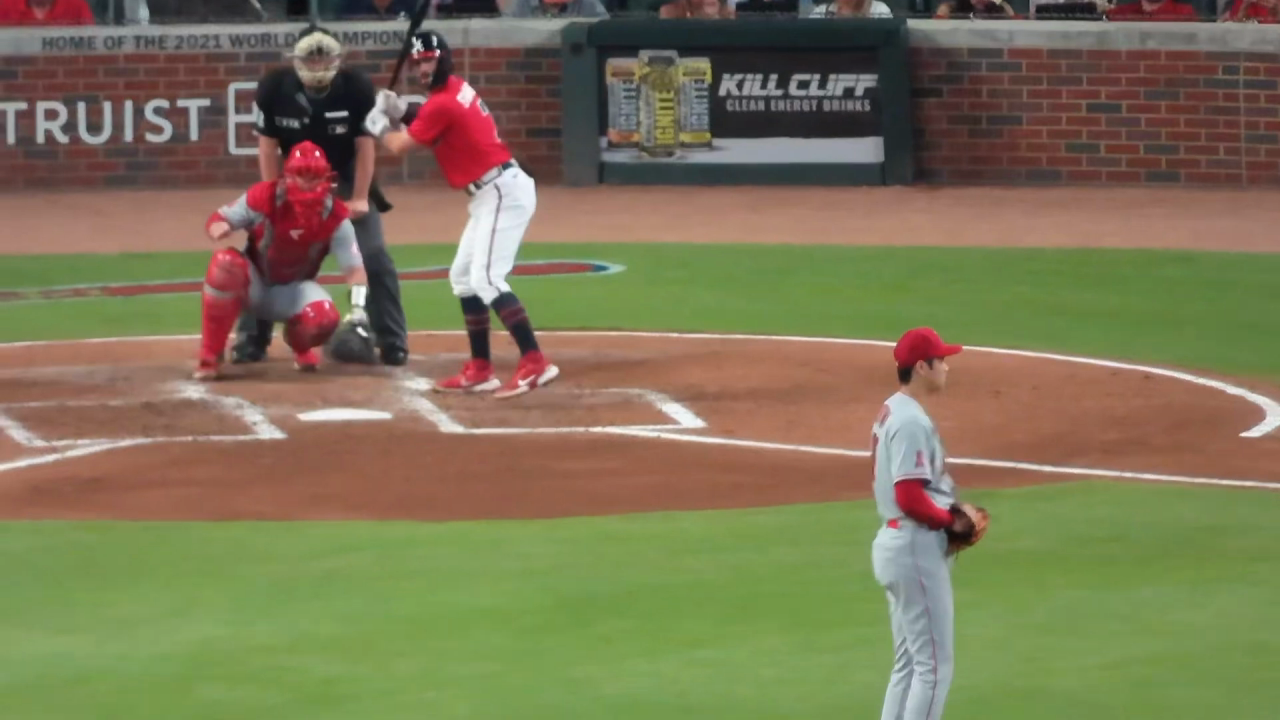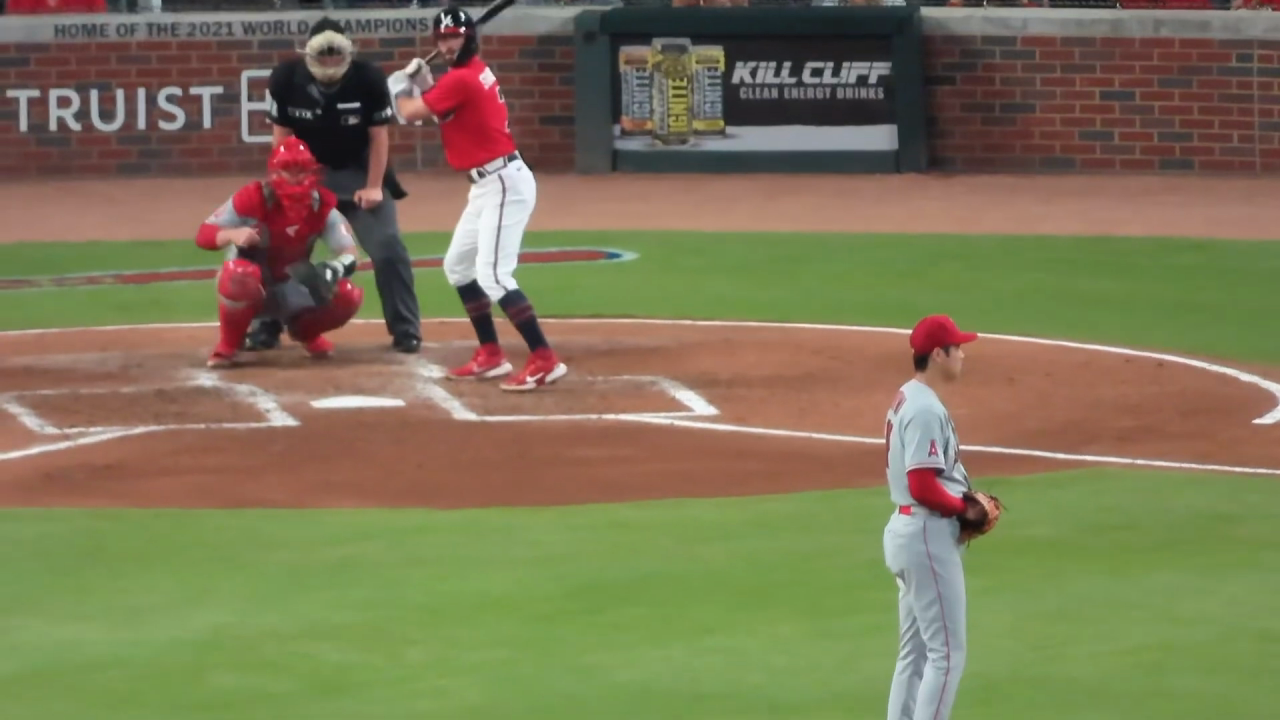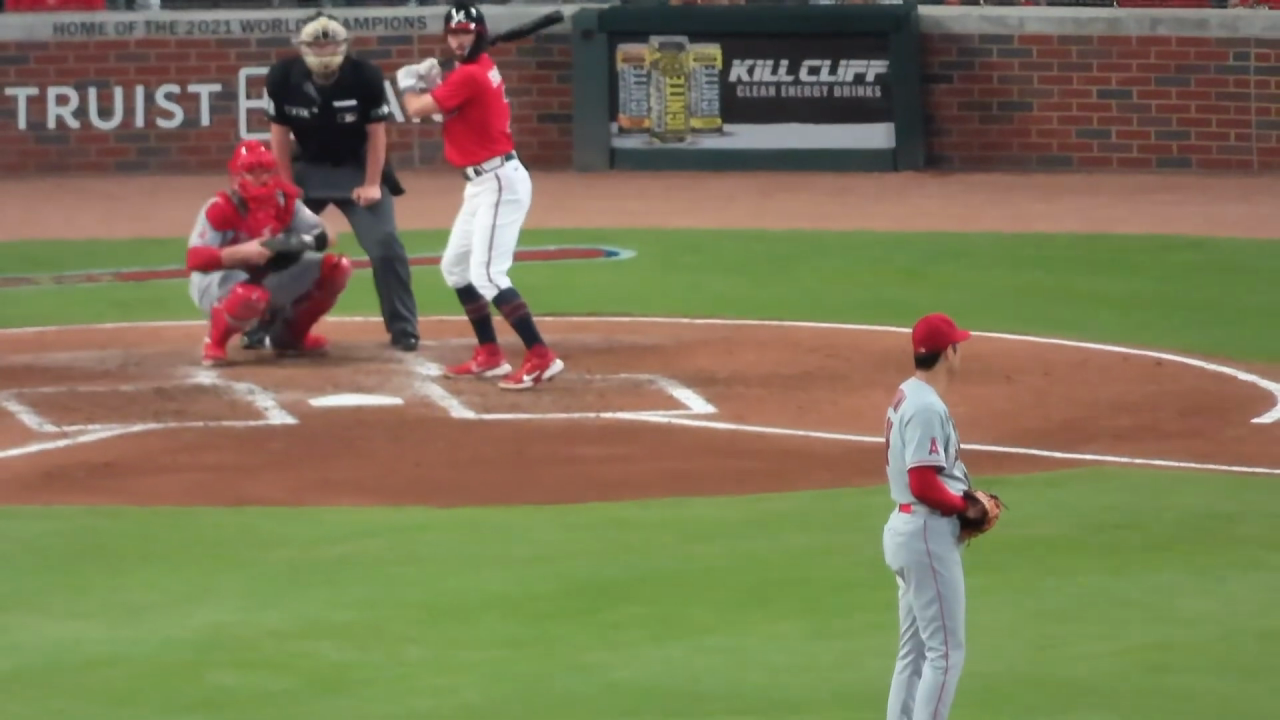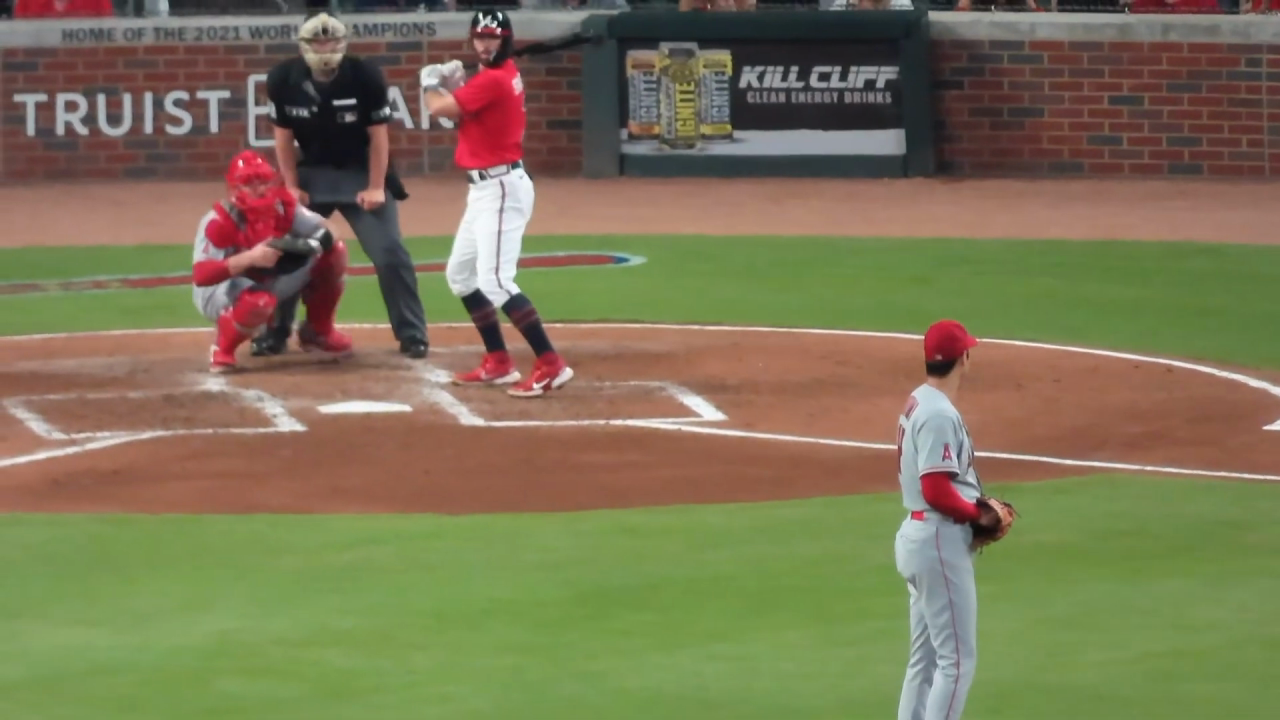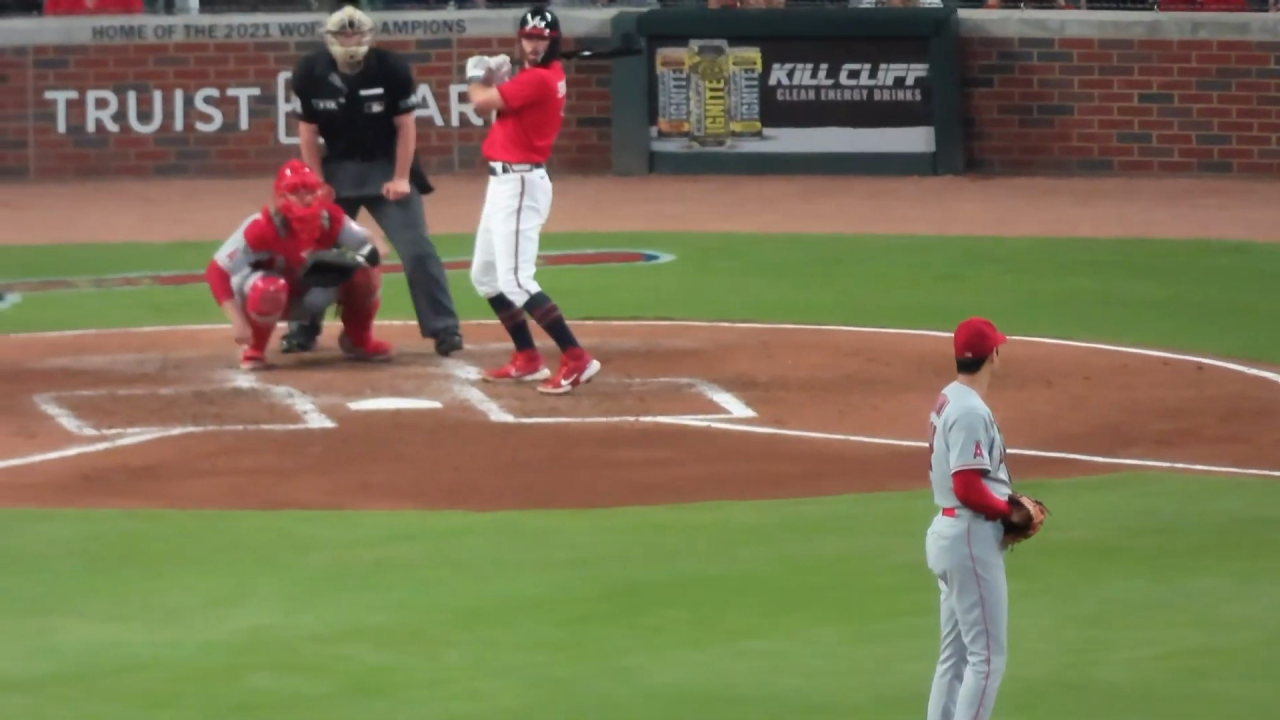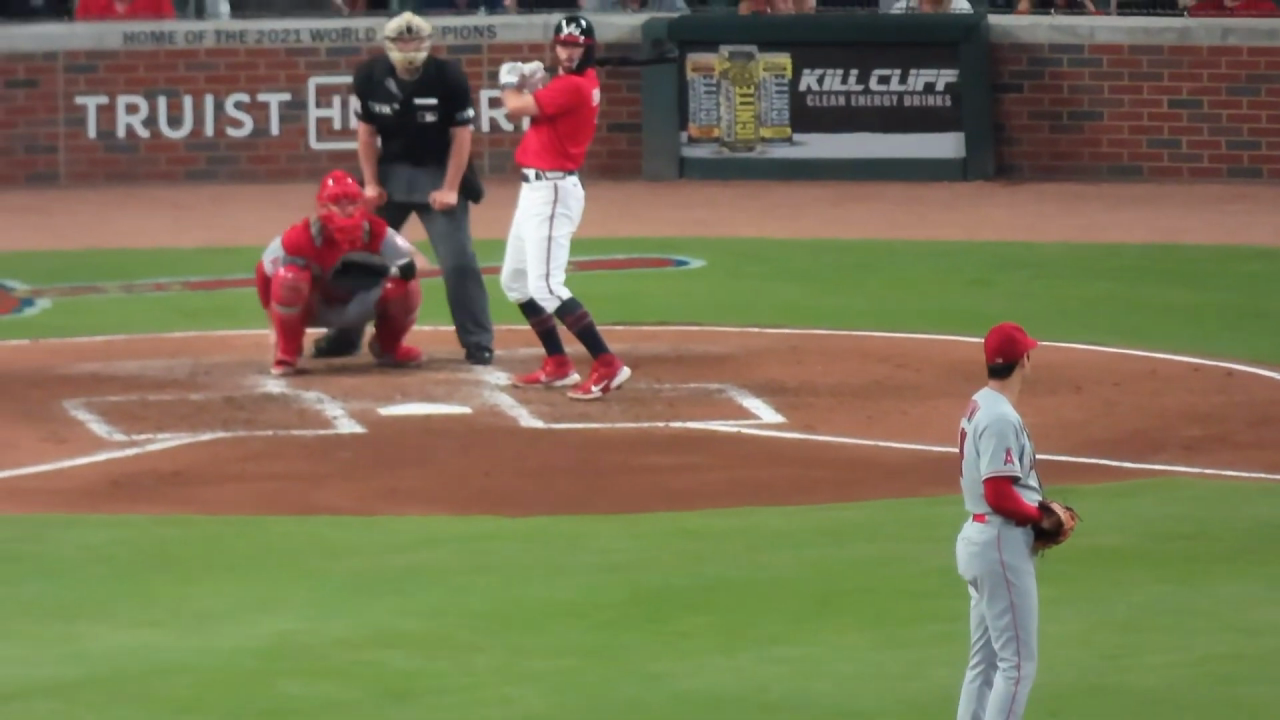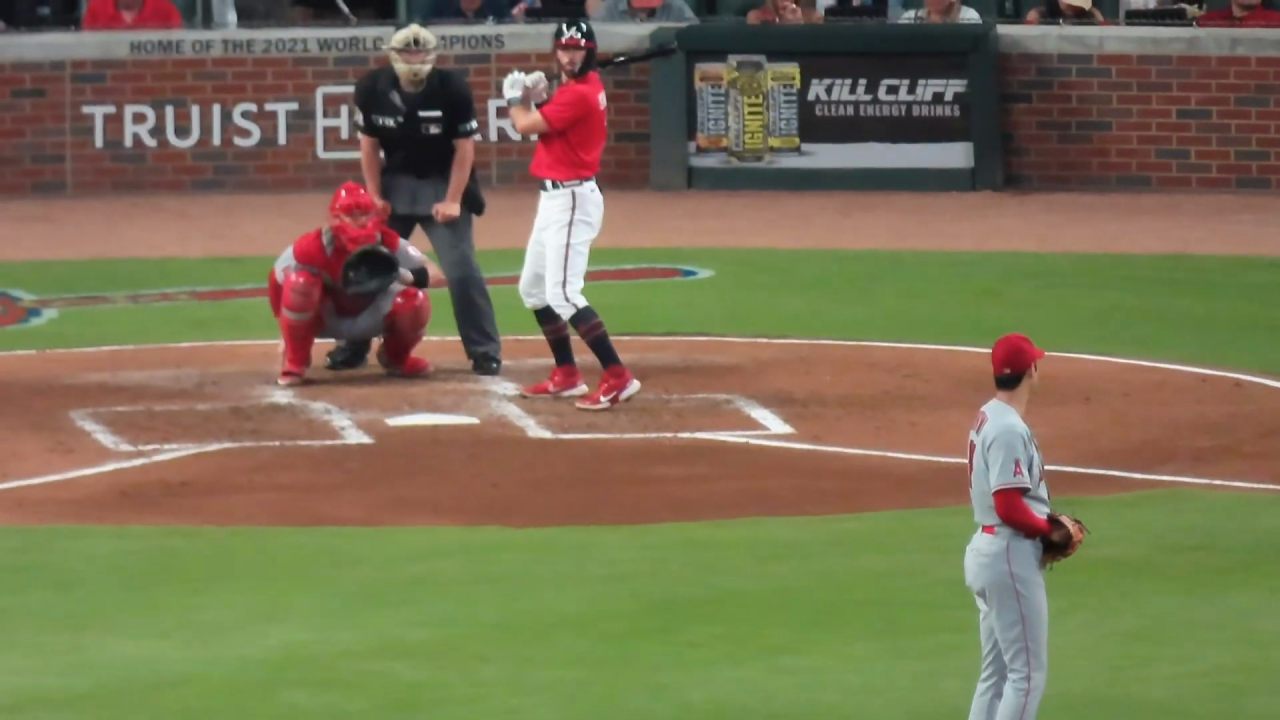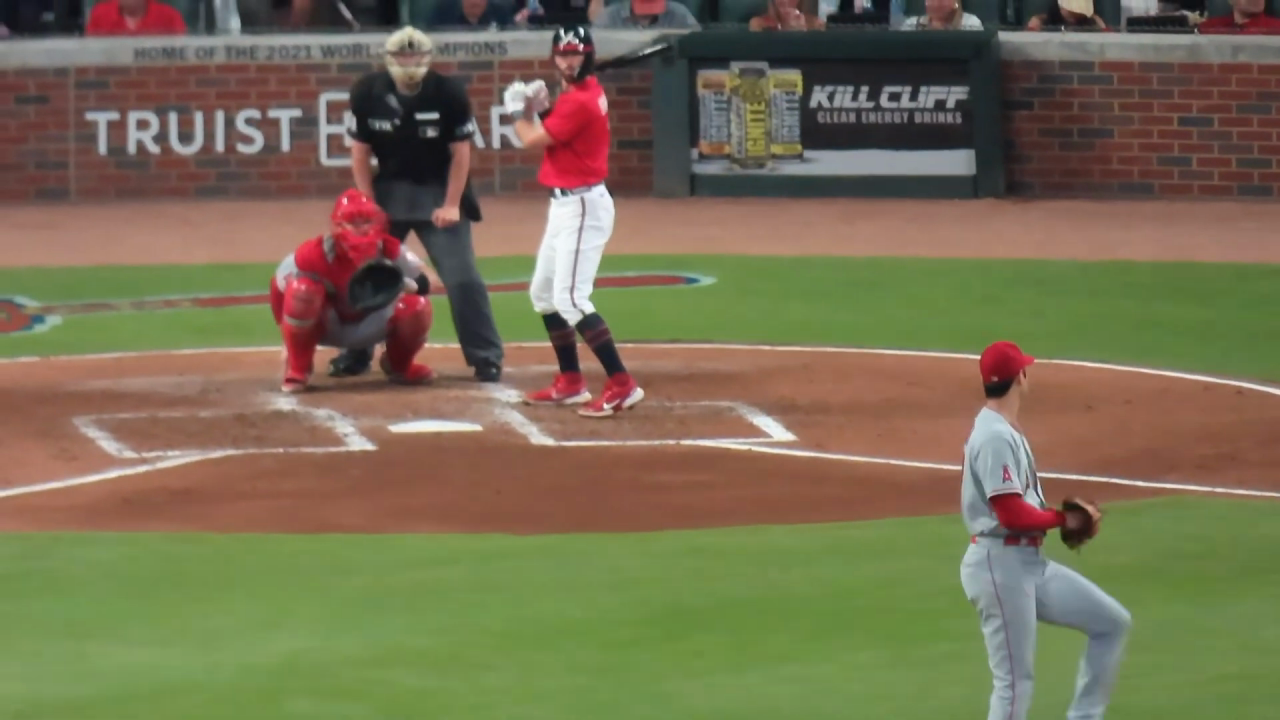
dt=0.3s
person 1, frame 1
left shoulder: (892, 411)
right shoulder: (912, 421)
right elbow: (910, 498)
left wrist: (947, 517)
right wrist: (953, 521)
left hip: (898, 543)
right hip: (914, 548)
left knee: (909, 662)
right knee: (934, 663)
person 1, frame 2
left shoulder: (907, 399)
right shoulder: (926, 409)
right elbow: (923, 486)
left wrist: (962, 504)
right wrist: (965, 508)
left hip: (909, 530)
right hip: (927, 535)
left knee: (916, 651)
right knee: (947, 650)
person 1, frame 3
left shoulder: (906, 396)
right shoulder: (927, 406)
right elbow: (924, 484)
left wrist: (959, 503)
right wrist: (966, 507)
left hip: (909, 527)
right hip: (927, 533)
left knee: (915, 650)
right knee: (946, 650)
person 1, frame 4
left shoulder: (918, 402)
right shoulder: (940, 414)
right elbow: (936, 491)
left wrist: (973, 511)
right wrist: (979, 514)
left hip: (919, 535)
right hip: (938, 540)
left knee: (926, 658)
right knee: (956, 659)
person 1, frame 5
left shoulder: (948, 400)
right shoulder: (971, 410)
right elbow: (968, 488)
left wrist: (1005, 508)
right wrist: (1011, 510)
left hip: (950, 531)
right hip: (970, 538)
left knee: (956, 654)
right knee: (987, 654)
person 1, frame 6
left shoulder: (979, 405)
right shoulder: (1002, 417)
right elbow: (999, 495)
left wrist: (1036, 514)
right wrist: (1041, 517)
left hip: (980, 538)
right hip: (999, 544)
left knee: (986, 660)
right knee: (1017, 661)
person 1, frame 7
left shoulder: (989, 417)
right shoulder: (1010, 428)
right elbow: (1009, 508)
left wrist: (1044, 527)
right wrist: (1050, 529)
left hip: (992, 551)
right hip: (1009, 556)
left knee: (997, 673)
right knee: (1026, 672)
person 1, frame 8
left shoulder: (1002, 430)
right shoulder: (995, 435)
right elbow: (1013, 514)
left wrist: (1060, 516)
right wrist: (1063, 519)
left hip: (1026, 561)
right hip: (1000, 565)
left knee: (1113, 622)
right knee: (1015, 680)
person 2, frame 1
left shoulder: (441, 103)
right shoulder: (454, 88)
left elbow: (399, 146)
right elbow: (431, 127)
left wrist: (379, 124)
right wrist: (401, 113)
left hip: (502, 191)
right hip: (495, 190)
left knee: (486, 278)
right knee: (463, 276)
left ankle: (534, 361)
right ankle: (480, 370)
person 2, frame 2
left shoulder: (461, 78)
right shoulder: (473, 71)
left elbow: (410, 113)
right elbow: (445, 105)
left wrist: (399, 87)
right wrist: (425, 84)
left hip: (504, 184)
right hip: (490, 184)
left knee: (492, 275)
right knee: (458, 265)
left ankle: (544, 360)
right ankle: (490, 356)
person 2, frame 3
left shoulder: (470, 74)
right shoulder: (478, 68)
left elbow: (417, 109)
right elbow: (451, 107)
left wrist: (408, 83)
right wrist: (433, 83)
left hip: (498, 181)
right hip: (483, 182)
left knee: (486, 275)
right knee: (455, 267)
left ankle: (541, 357)
right ankle: (489, 355)
person 2, frame 4
left shoulder: (493, 79)
right shoulder: (498, 74)
left elbow: (439, 109)
right elbow: (467, 110)
left wrist: (430, 83)
right wrist: (455, 85)
left hip: (501, 188)
right hip: (487, 188)
left knee: (494, 282)
right knee: (460, 274)
left ankle: (550, 364)
right ankle: (498, 362)
person 2, frame 5
left shoulder: (539, 78)
right shoulder: (541, 75)
left elbow: (481, 101)
right elbow: (507, 103)
left wrist: (475, 74)
right wrist: (499, 78)
left hip: (519, 184)
right hip: (504, 182)
left knee: (514, 281)
right knee: (484, 276)
left ankle: (576, 358)
right ankle: (528, 359)
person 2, frame 6
left shoulder: (574, 86)
right shoulder: (571, 82)
left elbow: (515, 107)
right elbow: (540, 108)
left wrist: (509, 80)
right wrist: (533, 84)
left hip: (551, 192)
right hip: (536, 189)
left knee: (545, 287)
right knee: (515, 281)
left ankle: (607, 365)
right ankle: (558, 364)
person 2, frame 7
left shoulder: (579, 93)
right shoulder: (580, 85)
left elbow: (525, 126)
right elbow: (552, 121)
left wrist: (513, 96)
right wrist: (539, 97)
left hip: (571, 199)
right hip: (556, 197)
left knee: (562, 293)
right knee: (533, 288)
left ankle: (618, 377)
right ankle: (567, 375)
person 2, frame 8
left shoulder: (580, 100)
right shoulder: (581, 91)
left elbow: (532, 140)
right elbow: (556, 129)
left wrist: (516, 107)
right wrist: (541, 107)
left hip: (582, 206)
right hip: (566, 205)
left knee: (570, 298)
right knee: (544, 294)
left ankle: (622, 385)
right ankle: (570, 382)
person 3, frame 1
left shoulder: (357, 88)
right shoulder: (273, 88)
left elbow: (365, 147)
right elbow: (268, 146)
left wrist: (359, 197)
left hip: (345, 183)
left knee: (374, 260)
left ankle: (392, 342)
right ankle: (252, 339)
person 3, frame 2
left shoulder: (370, 78)
right shoulder: (285, 78)
left elbow: (378, 136)
right elbow: (282, 134)
left wrist: (374, 187)
left hip: (358, 171)
left knee: (387, 248)
left ankle: (406, 329)
right ankle: (266, 326)
person 3, frame 3
left shoulder: (365, 76)
right shoulder: (282, 76)
left elbow: (376, 134)
right elbow: (280, 133)
left wrist: (372, 184)
right wrist: (287, 184)
left hip: (357, 169)
right hip: (307, 169)
left knee: (385, 246)
left ankle: (404, 327)
person 3, frame 4
left shoulder: (366, 76)
right shoulder: (283, 78)
left elbow: (378, 135)
right elbow: (283, 136)
left wrist: (376, 187)
right wrist: (292, 188)
left hip: (360, 173)
right hip: (311, 173)
left knee: (389, 253)
left ankle: (412, 334)
right ankle: (274, 332)
person 3, frame 5
left shoulder: (391, 68)
right shoulder: (309, 72)
left elbow: (406, 125)
right elbow: (308, 131)
left wrist: (401, 177)
left hip: (386, 167)
right hip: (337, 169)
left knee: (416, 248)
left ankle: (445, 329)
right ankle: (304, 328)
person 3, frame 6
left shoulder: (449, 77)
right shoulder: (369, 75)
left elbow: (462, 136)
right elbow: (367, 131)
left wrist: (451, 188)
right wrist: (371, 183)
left hip: (438, 173)
right hip: (392, 171)
left knee: (458, 259)
left ankle: (478, 340)
right ankle: (344, 333)
person 3, frame 7
left shoulder: (453, 89)
right shoulder: (372, 87)
left elbow: (464, 148)
right elbow: (369, 144)
left wrist: (454, 200)
right wrist: (374, 195)
left hip: (443, 186)
right hip: (395, 185)
left knee: (462, 270)
left ankle: (485, 350)
right ankle: (355, 345)
person 3, frame 8
left shoulder: (448, 93)
right shoulder: (367, 92)
left elbow: (461, 152)
right elbow: (360, 151)
left wrist: (452, 204)
left hip: (438, 193)
right hip: (389, 192)
left knee: (461, 276)
left ankle: (486, 356)
right ankle: (356, 353)
person 4, frame 1
left shoulder: (335, 216)
right shoulder: (264, 197)
left elbow: (355, 269)
right elbow: (217, 218)
left wrist: (358, 312)
right wrist: (218, 229)
left hip: (293, 291)
right hip: (253, 287)
left knee: (324, 319)
right knee: (226, 262)
left ankle: (300, 343)
right ankle: (210, 354)
person 4, frame 2
left shoulder: (322, 205)
right shoulder: (251, 199)
left elbow: (350, 253)
right elbow: (203, 235)
left wrist: (334, 269)
right wrist: (232, 235)
left hip: (291, 287)
right hip: (248, 286)
left knee: (349, 296)
right knee: (238, 272)
left ankle: (305, 331)
right ankle: (228, 345)
person 4, frame 3
left shoulder: (285, 199)
right shoulder: (220, 209)
left elbow: (325, 235)
right elbow: (194, 260)
right wrist: (243, 252)
left hip: (267, 279)
left knee: (338, 268)
right knee: (251, 297)
left ankle: (290, 335)
right ankle: (215, 342)
person 4, frame 4
left shoulder: (283, 205)
right shoulder: (219, 222)
left elbow: (328, 235)
right elbow: (201, 275)
left wrist: (310, 246)
right wrist: (249, 258)
left hip: (269, 281)
left knee: (336, 252)
right knee: (259, 301)
left ankle: (318, 333)
right ankle: (223, 348)
person 4, frame 5
left shoulder: (332, 219)
right shoulder: (262, 228)
left elbow: (378, 249)
right elbow: (216, 270)
left wrist: (361, 260)
right wrist: (235, 318)
left hip: (311, 295)
right hip: (266, 297)
left knee: (364, 273)
right knee: (271, 287)
left ankle: (357, 341)
right ankle: (254, 348)
person 4, frame 6
left shoulder: (375, 232)
right shoulder: (300, 238)
left elbow: (421, 264)
right elbow: (264, 273)
left wrist: (392, 270)
right wrist: (277, 328)
left hip: (355, 306)
right hip: (314, 306)
left knee: (405, 288)
right knee: (288, 277)
left ankle: (387, 347)
right ankle: (287, 352)
person 4, frame 7
left shoulder: (388, 242)
right shoulder: (311, 247)
left elbow: (435, 273)
right elbow: (276, 282)
left wrist: (406, 276)
right wrist: (286, 338)
left hip: (369, 317)
right hip: (325, 318)
left knee: (416, 302)
right knee: (299, 282)
left ankle: (395, 358)
right ankle: (295, 362)
person 4, frame 8
left shoulder: (389, 250)
right shoulder: (314, 255)
left elbow: (430, 280)
right elbow: (278, 288)
left wrist: (410, 284)
right wrist: (289, 344)
left hip: (370, 325)
right hip: (328, 327)
left knee: (417, 306)
right knee: (300, 290)
left ankle: (398, 366)
right ankle: (297, 369)
